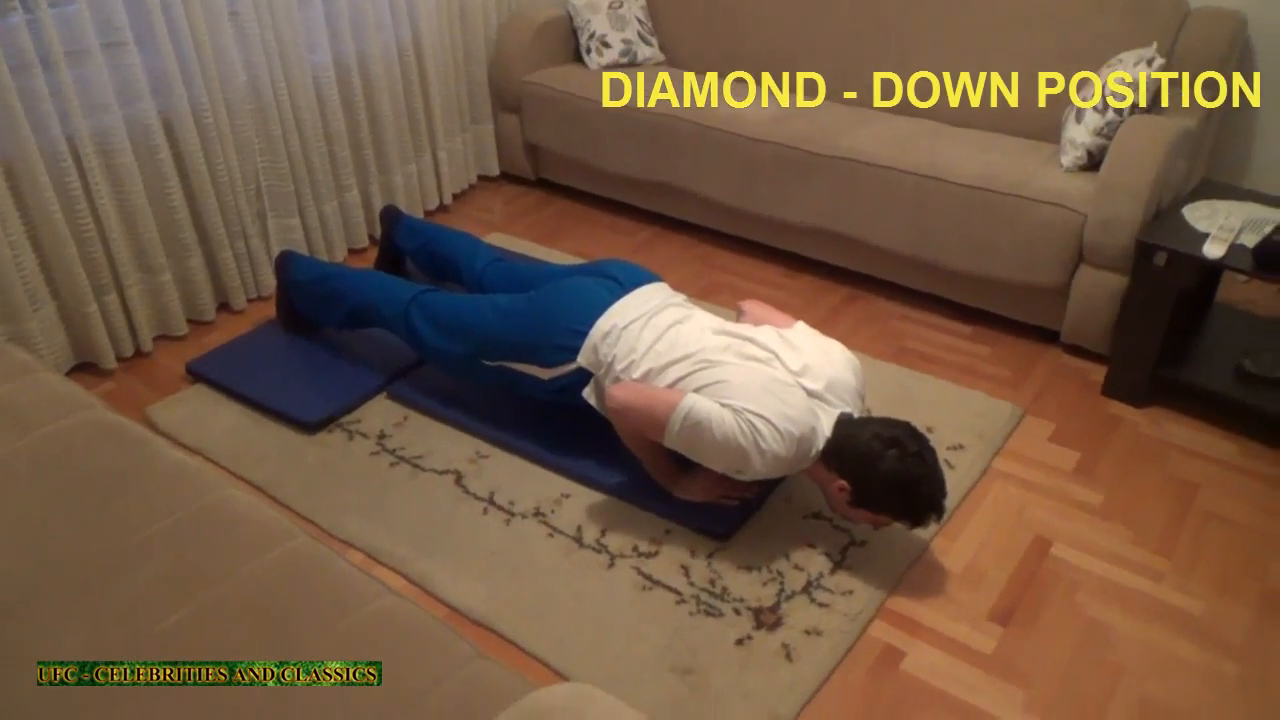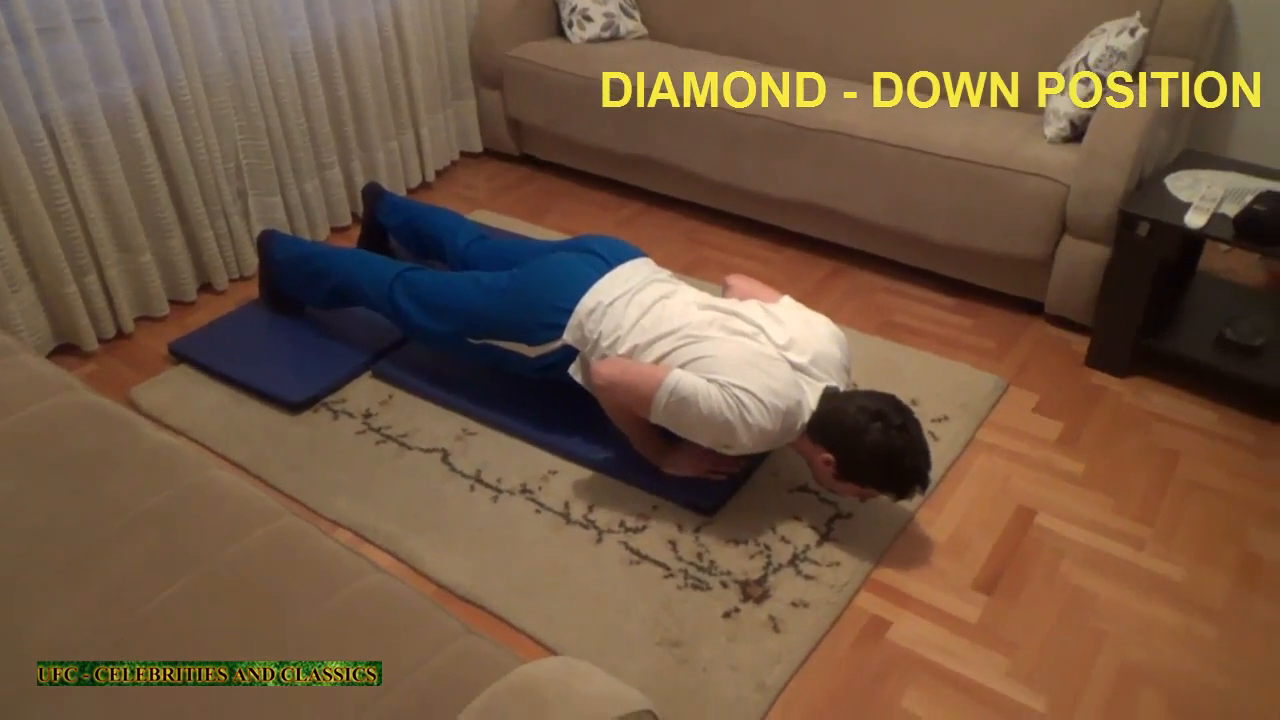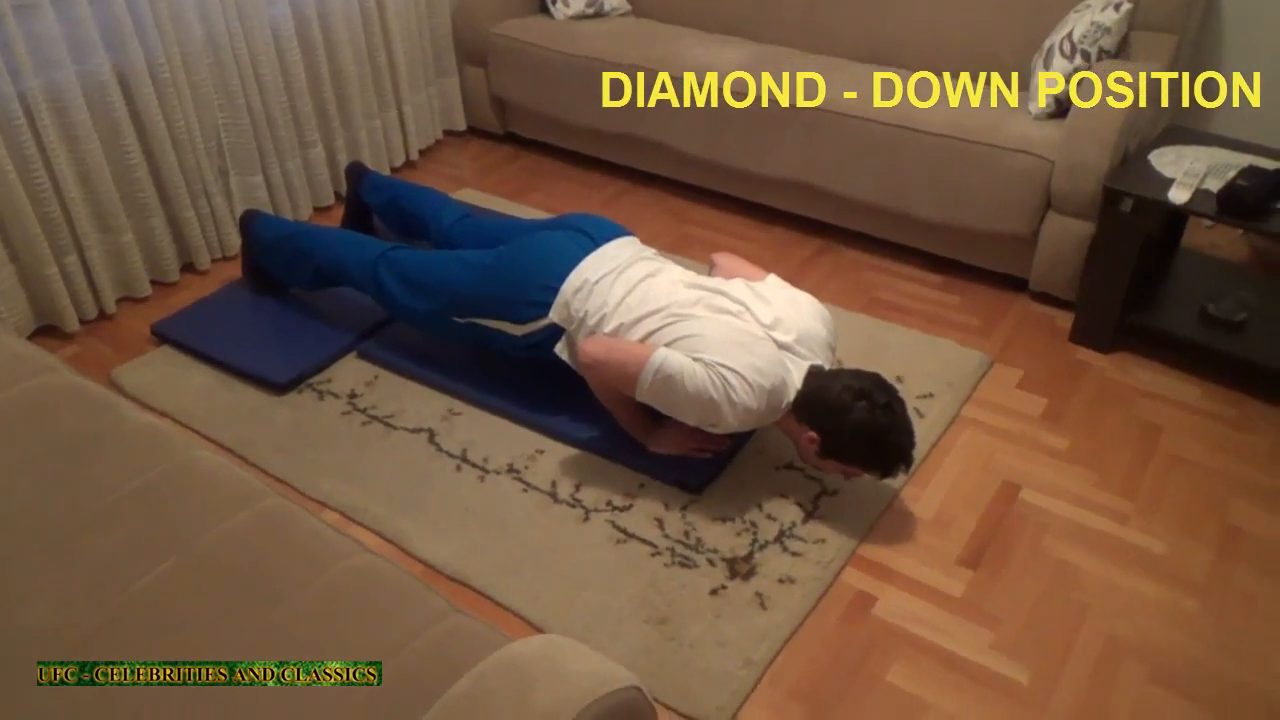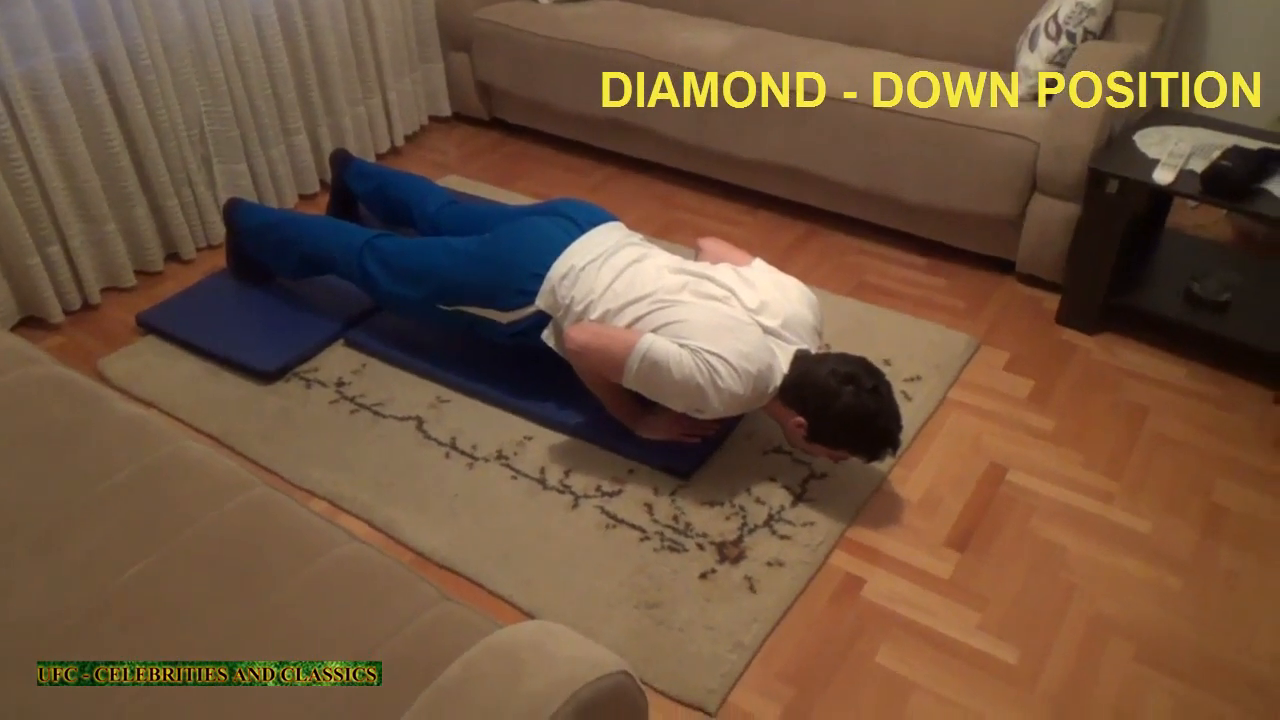
dt=0.4s
person 1, frame 1
left shoulder: (845, 373)
right shoulder: (762, 443)
left elbow: (752, 307)
right elbow: (625, 401)
right wrist: (677, 482)
left hip: (633, 295)
right hip: (580, 340)
left knee: (493, 276)
right knee: (431, 320)
left ankle: (404, 231)
right ankle: (305, 279)
person 1, frame 2
left shoulder: (830, 347)
right shoulder: (749, 418)
left elbow: (739, 281)
right elbow: (609, 376)
right wrist: (664, 456)
left hip: (619, 270)
right hip: (565, 316)
left knee: (476, 251)
right knee: (415, 299)
left ankle: (387, 210)
right ankle: (287, 257)
person 1, frame 3
left shoulder: (815, 325)
right shoulder: (733, 397)
left elbow: (725, 260)
right elbow: (595, 355)
right wrist: (650, 434)
left hip: (604, 249)
right hip: (552, 293)
left knee: (462, 231)
right knee: (401, 279)
left ankle: (370, 189)
right ankle: (270, 238)
person 1, frame 4
left shoulder: (802, 308)
right shoulder: (720, 382)
left elbow: (712, 244)
right elbow: (581, 341)
right wrist: (638, 420)
left hip: (590, 234)
right hip: (537, 280)
left knee: (446, 216)
right knee: (385, 265)
left ankle: (355, 175)
right ankle: (254, 226)
